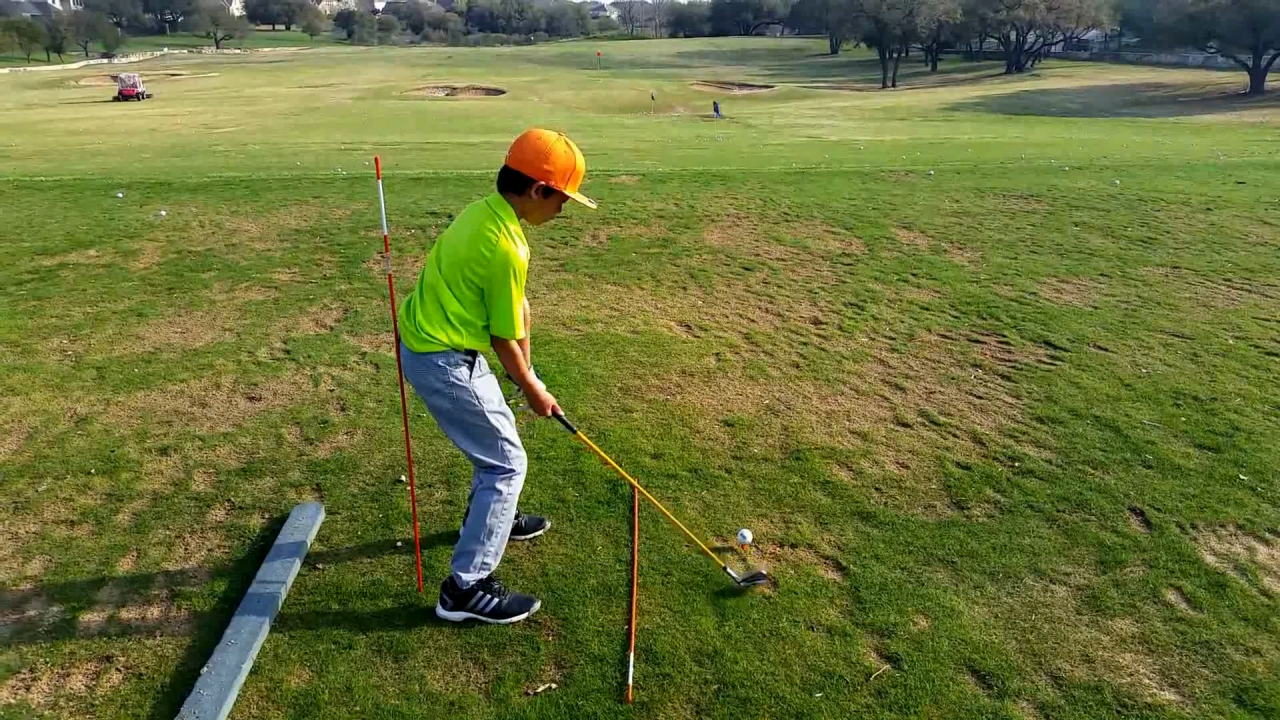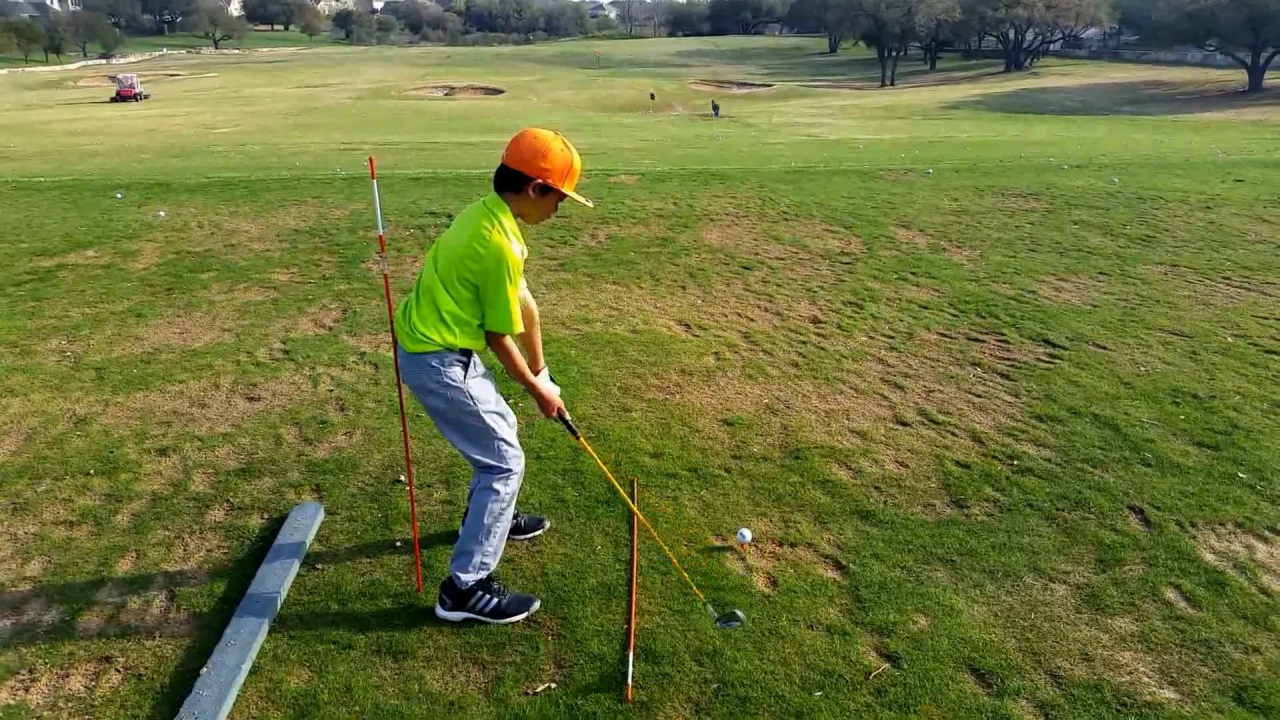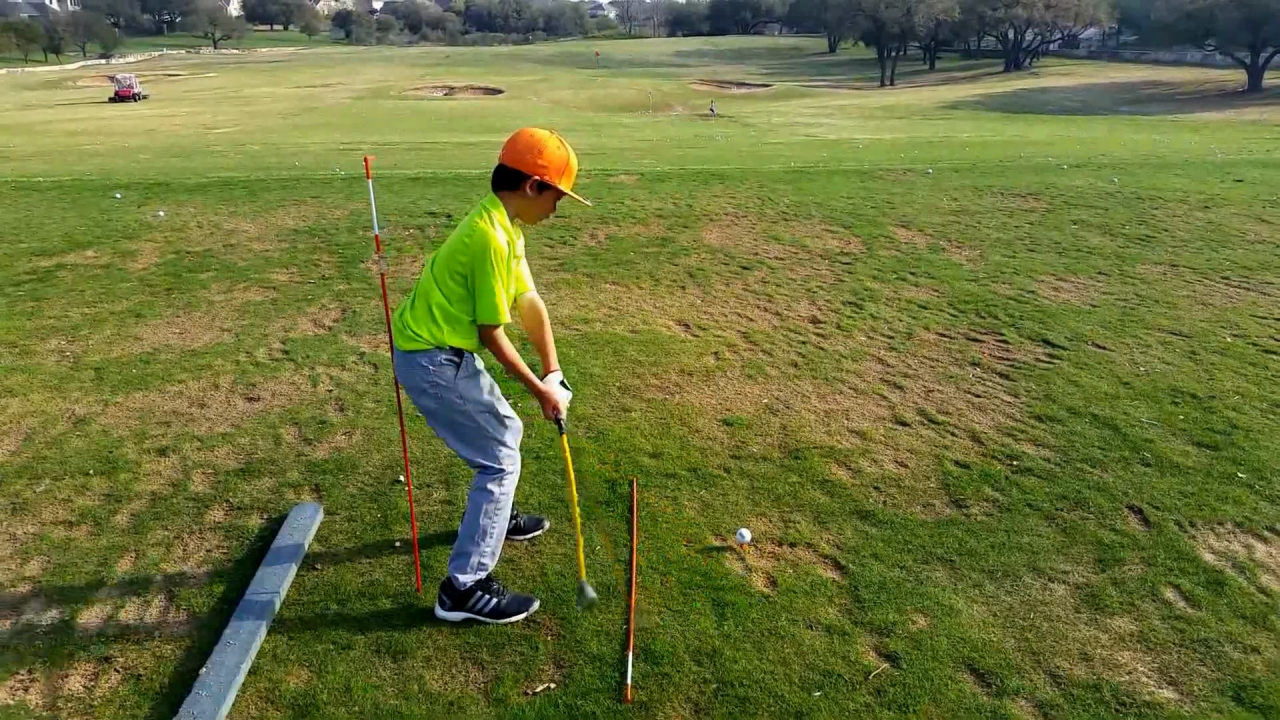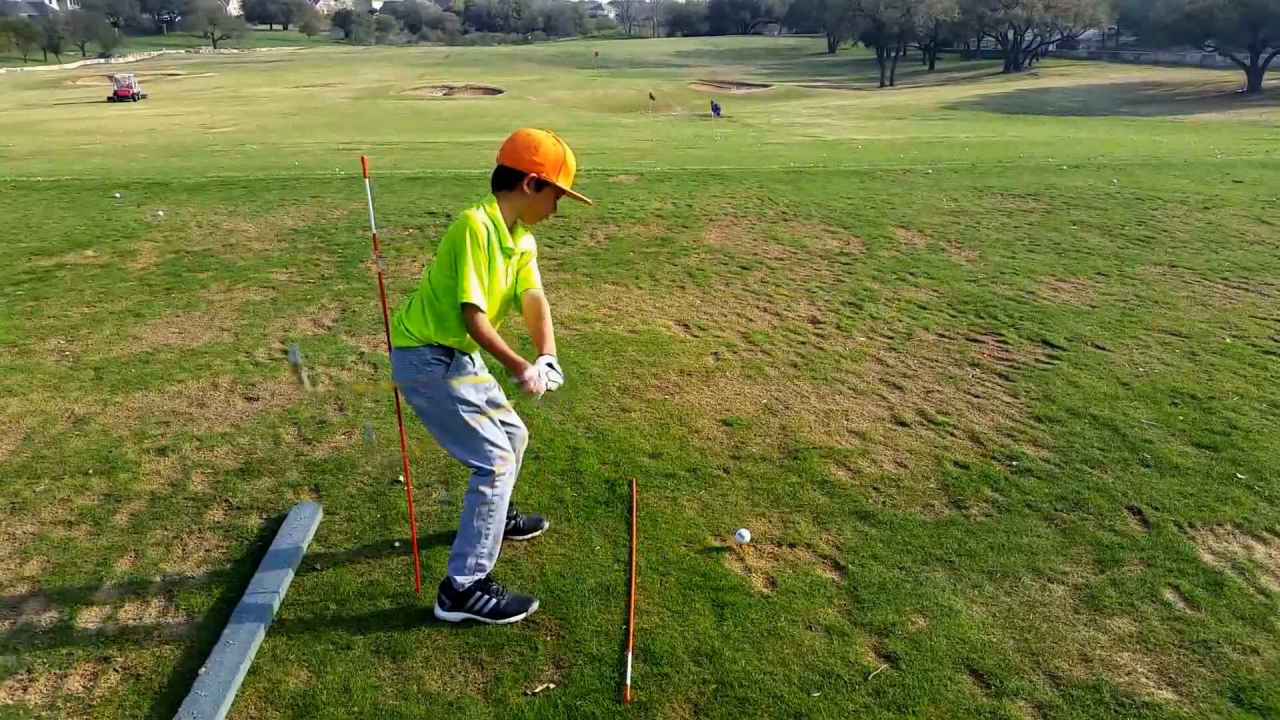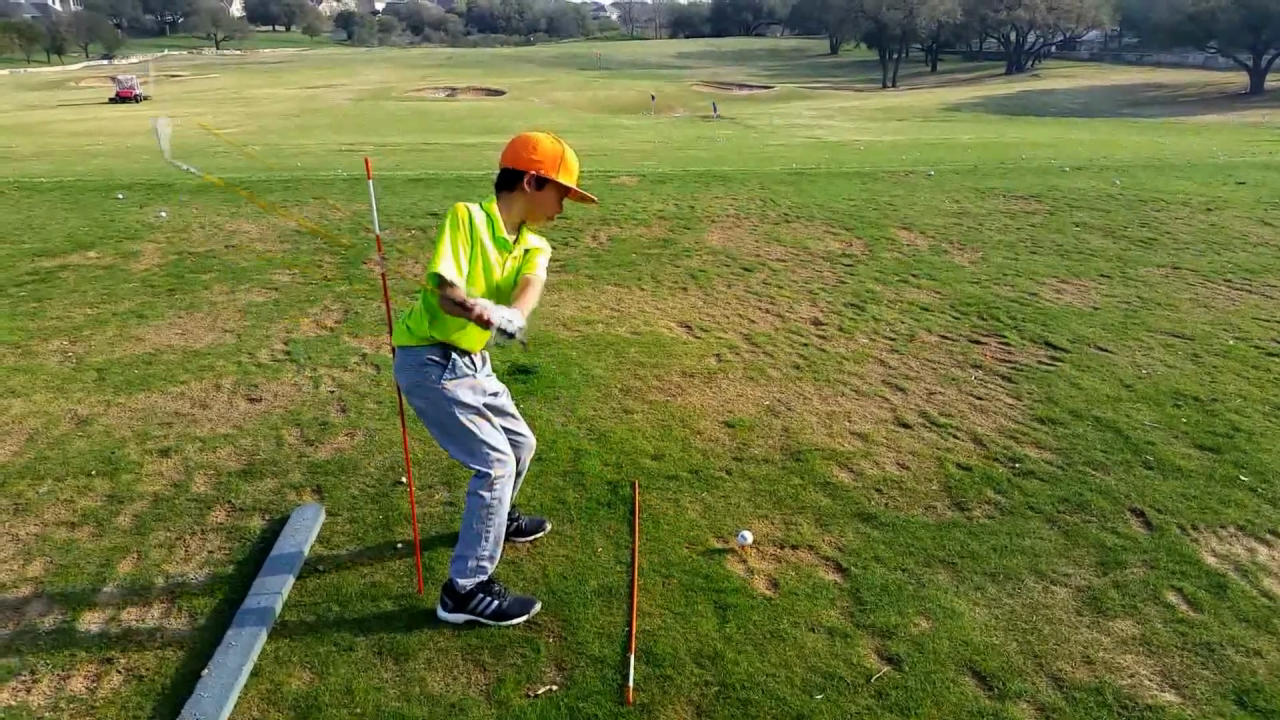
dt=1s
person 1, frame 1
left shoulder: (484, 210)
right shoulder: (505, 248)
left elbow: (517, 306)
right elbow: (504, 337)
left wrist: (528, 370)
right wrist: (532, 390)
left hip: (430, 345)
right hip: (445, 362)
left knee: (496, 435)
right knee: (507, 463)
left ankle: (489, 517)
right ankle: (466, 588)
person 1, frame 2
left shoulder: (484, 212)
right shoulder: (500, 244)
left elbow: (523, 304)
right elbow: (500, 336)
left wrist: (541, 371)
right wrist: (537, 390)
left hip: (431, 347)
right hip: (441, 363)
left knee: (500, 430)
right knee: (505, 462)
left ankle: (488, 516)
right ankle: (465, 588)
person 1, frame 3
left shoulder: (501, 225)
right shoulder: (491, 237)
left elbow: (530, 303)
right elbow: (492, 332)
left wrist: (553, 372)
right wrist: (539, 389)
left hip: (445, 353)
right hip: (434, 361)
left knee: (506, 431)
right knee: (501, 460)
left ankle: (492, 516)
right ankle: (464, 589)
person 1, frame 4
left shoulder: (522, 240)
right shoulder: (475, 225)
left elbow: (533, 300)
right elbow: (472, 315)
left wrist: (547, 357)
right wrist: (518, 366)
left hip: (459, 357)
right hip: (427, 360)
left knee: (512, 436)
right knee: (495, 459)
left ankle: (494, 516)
right ankle: (464, 589)
person 1, frame 5
left shoulder: (535, 246)
right shoulder: (467, 216)
left elbow: (531, 286)
right elbow: (444, 291)
left wrist: (511, 314)
right wrist: (475, 309)
left hip: (471, 360)
right hip: (430, 360)
left knee: (520, 443)
right knee: (494, 462)
left ankle: (494, 517)
right ankle: (465, 590)
